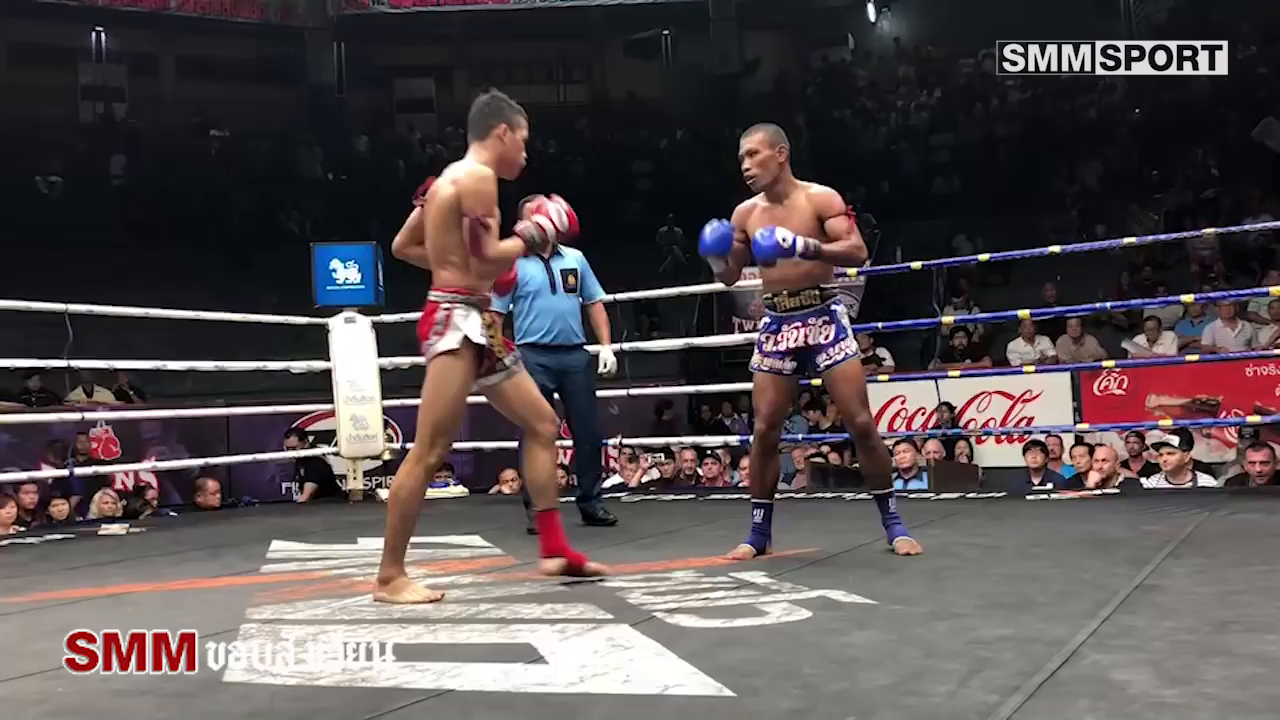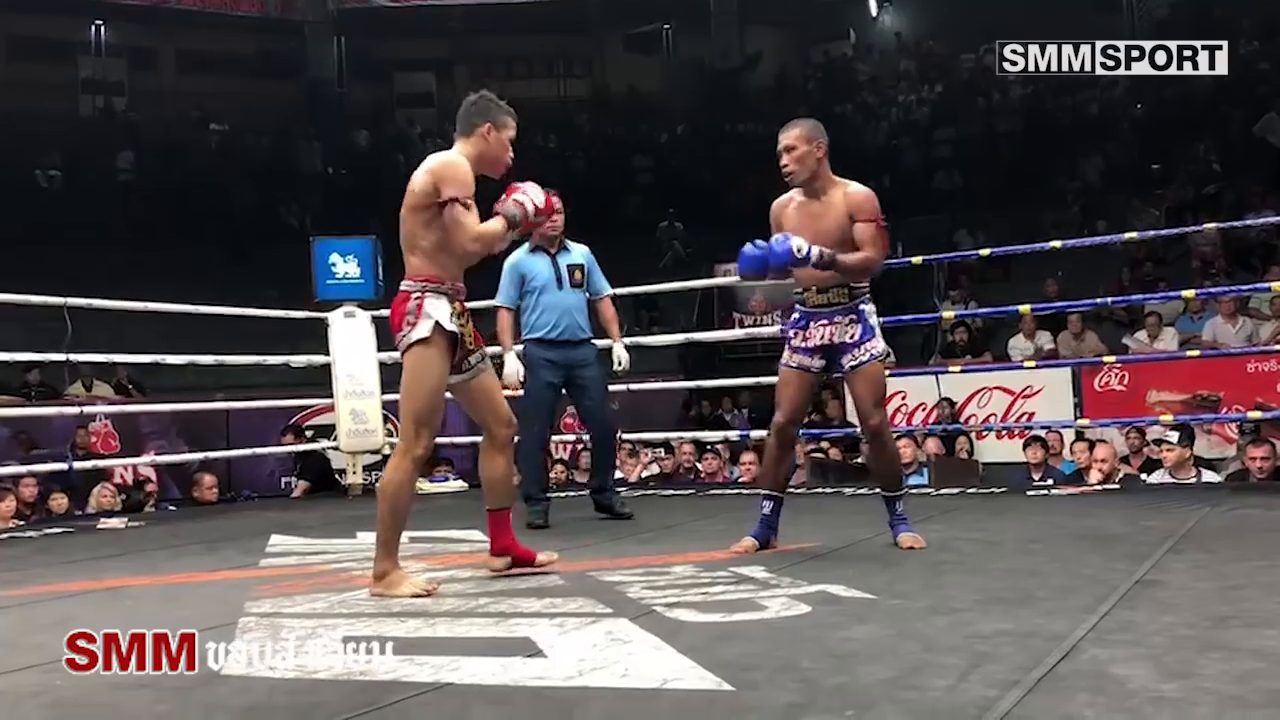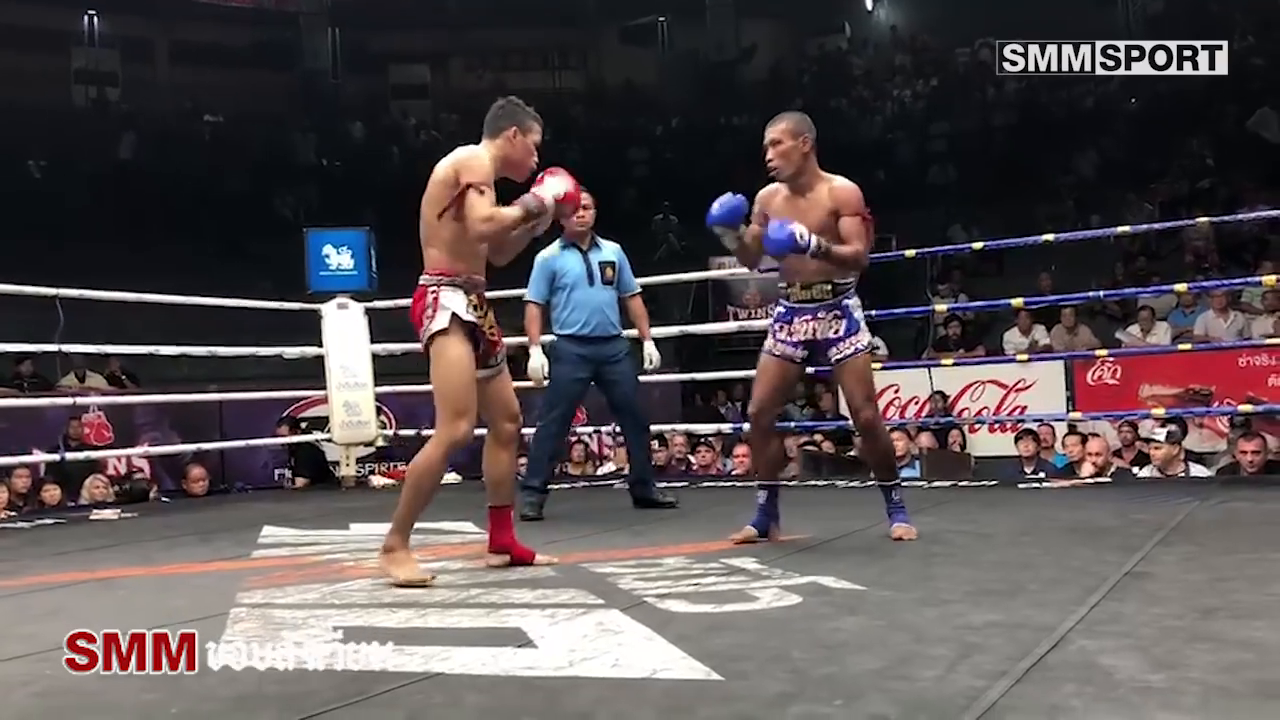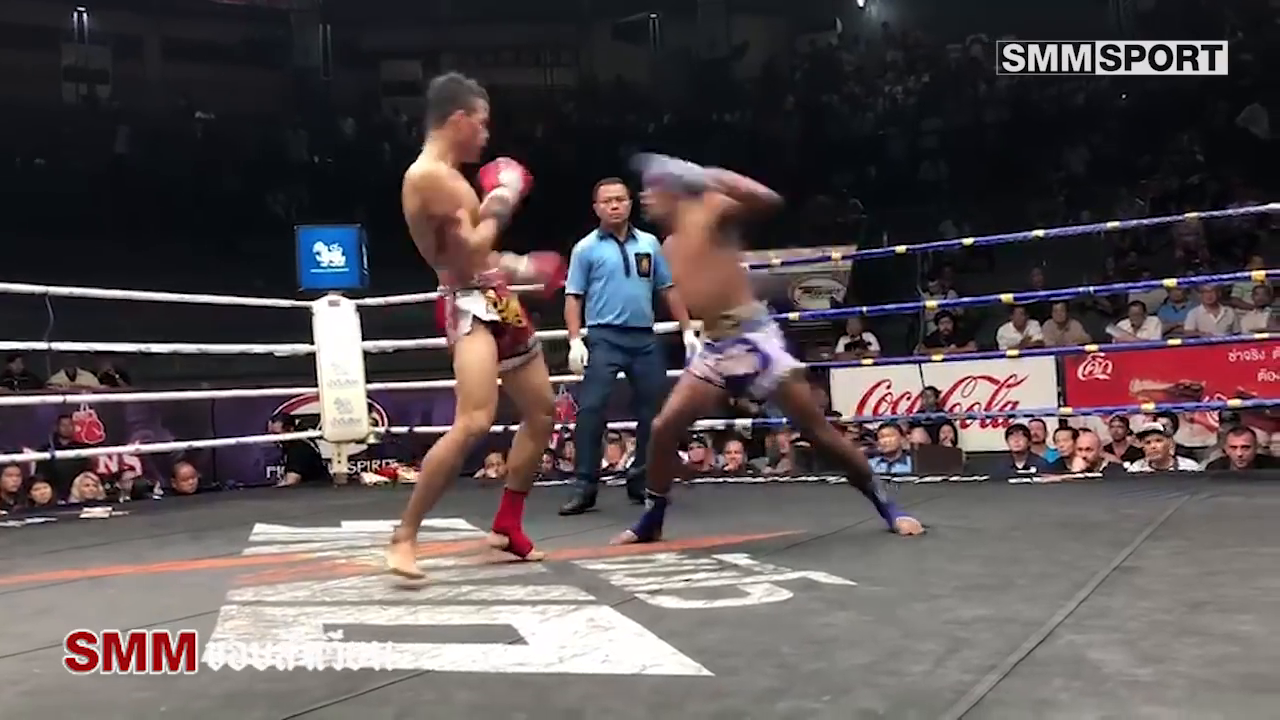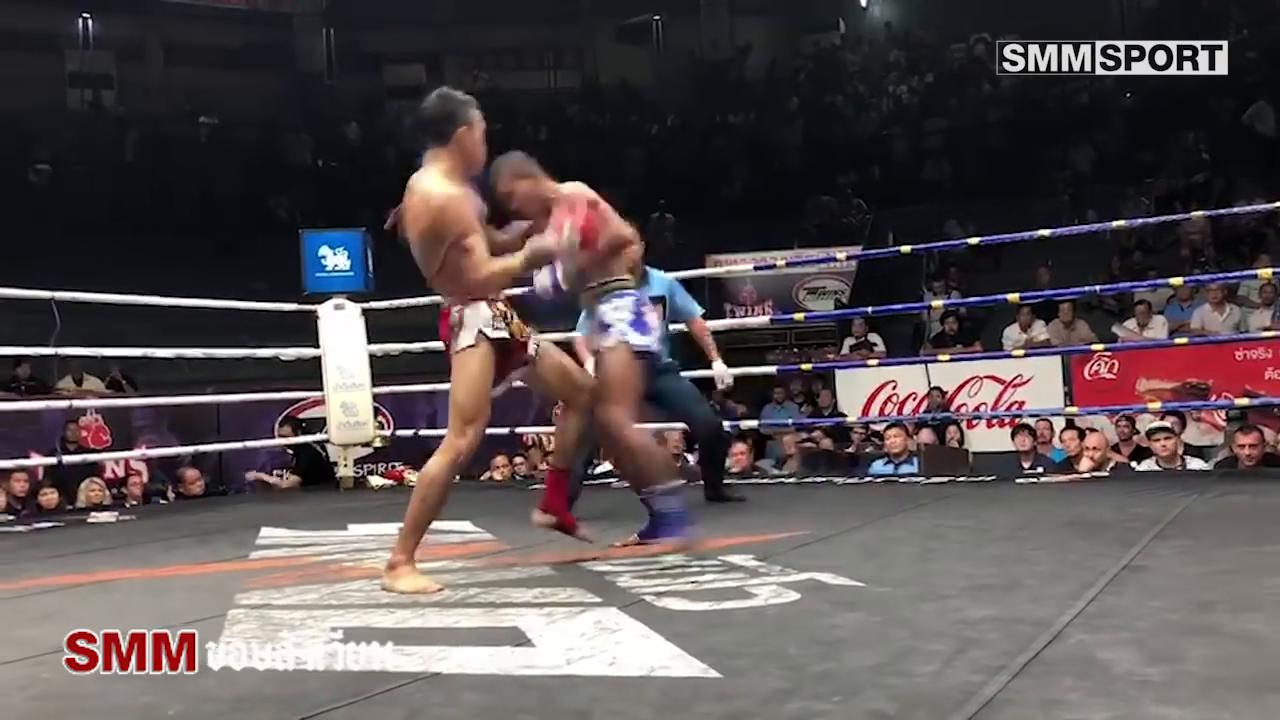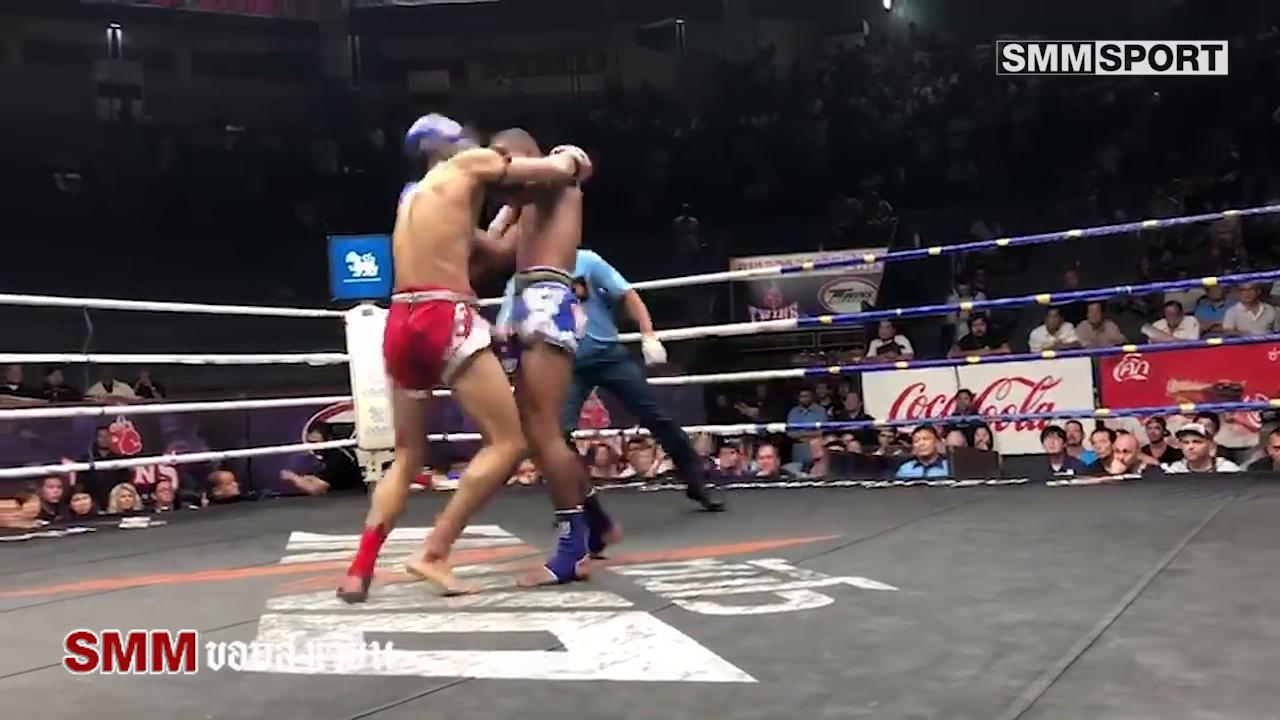
dt=0.3s
person 1, frame 1
left shoulder: (449, 180)
right shoulder: (476, 177)
left elbow: (403, 247)
right elbow: (488, 258)
right wrist: (537, 233)
left hip: (477, 322)
right hip: (455, 321)
left knee: (543, 426)
right knee: (429, 451)
left ankle: (555, 549)
right ankle: (389, 577)
person 1, frame 2
left shoulder: (444, 171)
right shoulder: (452, 166)
right elbow: (470, 241)
left wrist: (506, 224)
right wrist: (514, 213)
left hip: (449, 312)
right hip: (428, 310)
left knee: (501, 426)
right knee: (416, 443)
left ankle: (503, 547)
right ankle: (385, 570)
person 1, frame 3
left shoulder: (477, 172)
right shoulder: (472, 159)
left elbow: (496, 253)
right elbow: (484, 224)
left wrist: (537, 216)
right wrist: (538, 204)
left hip: (471, 306)
right hip: (446, 303)
left knee: (505, 423)
right knee: (455, 430)
left ankle: (502, 543)
right ankle: (395, 546)
person 1, frame 4
left shoulder: (441, 172)
right shoulder: (430, 176)
right elbow: (471, 248)
left wrist: (519, 268)
right wrist: (500, 204)
left hip: (498, 301)
right hip: (471, 305)
left knee: (542, 414)
right knee: (475, 423)
left ankle: (507, 527)
right ankle: (403, 537)
person 1, frame 5
left shoulder: (425, 185)
right shoulder: (445, 197)
right elbow: (481, 278)
right wrist: (538, 251)
left hip: (495, 317)
right hip: (475, 320)
left knee: (580, 392)
right knee: (462, 440)
left ankle: (554, 506)
right ankle: (400, 563)
person 1, frame 6
left shoulder: (416, 195)
right shoulder: (471, 161)
right elbow: (556, 173)
left wrist: (509, 213)
right wrist: (569, 161)
left hip: (402, 323)
right hip: (449, 319)
left knee: (408, 458)
right knee: (508, 443)
left ankle: (360, 570)
right ankle: (434, 552)
person 2, frame 1
left shoulder: (821, 198)
right shoulder: (744, 214)
left elbow: (857, 252)
right elbow: (731, 278)
left wrist: (805, 247)
right wrist: (717, 258)
left hip: (824, 317)
right hip: (777, 324)
left knee: (860, 423)
right knee: (764, 430)
left ankle: (893, 522)
right ankle: (759, 531)
person 2, frame 2
left shoulder: (857, 197)
right shoulder: (781, 208)
left elbow: (874, 260)
left wrist: (820, 257)
right wrist: (760, 263)
left hip: (852, 316)
right hip: (805, 320)
left knee: (874, 423)
right knee: (782, 424)
left ankle: (898, 519)
right ankle: (766, 526)
person 2, frame 3
left shoulder: (842, 193)
right shoulder: (767, 198)
left elbow: (861, 254)
right elbow: (751, 257)
left wrist: (812, 245)
right wrist: (730, 230)
left hip: (839, 310)
right hip: (792, 313)
left knee: (866, 419)
right knee: (760, 412)
left ankle: (896, 509)
right ankle: (766, 515)
person 2, frame 4
left shoulder: (708, 214)
right shoulder: (672, 246)
left elbow: (763, 199)
left wrist: (701, 179)
left hip: (755, 341)
right hip: (716, 349)
left knee: (820, 433)
right knee: (663, 431)
left ankle: (886, 506)
right ankle: (651, 521)
person 2, frame 5
left shoulder: (574, 196)
right shoulder: (555, 216)
left elbow: (629, 241)
left hip: (624, 312)
right hip: (606, 318)
left knee: (615, 420)
right knee: (611, 422)
left ankle: (674, 515)
right ankle: (662, 516)
person 2, frame 6
left shoulder: (558, 179)
right shoulder: (528, 200)
left hip: (547, 304)
right hip: (533, 305)
left knee: (542, 432)
right knee: (542, 432)
left ankle: (572, 550)
right ankle: (590, 527)
person 3, frame 1
left shoulder: (575, 259)
right shoulder: (513, 266)
left elbow: (595, 305)
right elbow: (496, 315)
left wrist: (606, 346)
left hip: (575, 355)
right hip: (533, 358)
left knee: (588, 431)
left ankle: (590, 502)
right ankle: (537, 507)
person 3, frame 2
left shoulder: (582, 254)
right shoulder: (517, 261)
left elbow: (602, 300)
right elbow: (505, 311)
left wrist: (617, 342)
right wrist: (509, 355)
left hip: (582, 351)
right hip: (541, 353)
left knee: (602, 425)
right knee: (535, 431)
left ankle: (604, 494)
right ankle: (536, 503)
person 3, frame 3
left shoulder: (614, 252)
right shoulder: (549, 259)
left elbow: (631, 298)
right elbow: (534, 306)
left wrist: (648, 340)
right wrist: (535, 351)
left hip: (614, 347)
right hip: (573, 349)
left knee: (635, 418)
right knee: (553, 422)
left ankle: (643, 487)
right ankle: (533, 493)
person 3, frame 4
left shoulder: (649, 243)
right shoulder: (586, 248)
left elbow: (668, 290)
right elbow: (573, 298)
left wrist: (687, 330)
right wrist: (575, 341)
left hip: (645, 339)
right hip: (604, 338)
left knee: (653, 412)
right knee: (592, 407)
left ankle: (641, 481)
right ankle: (585, 485)
person 3, frame 5
left shoulder: (664, 283)
left elbow: (694, 320)
right elbow: (583, 337)
left wrist: (716, 360)
right wrist: (589, 362)
left hip: (662, 372)
left knee: (709, 426)
left ankle: (716, 489)
person 3, frame 6
left shoulder: (586, 261)
right shoulder: (519, 284)
left elbow: (627, 295)
left wrist: (649, 336)
left hip: (610, 354)
left knee: (659, 419)
left ankle: (697, 485)
right ankle: (584, 506)
